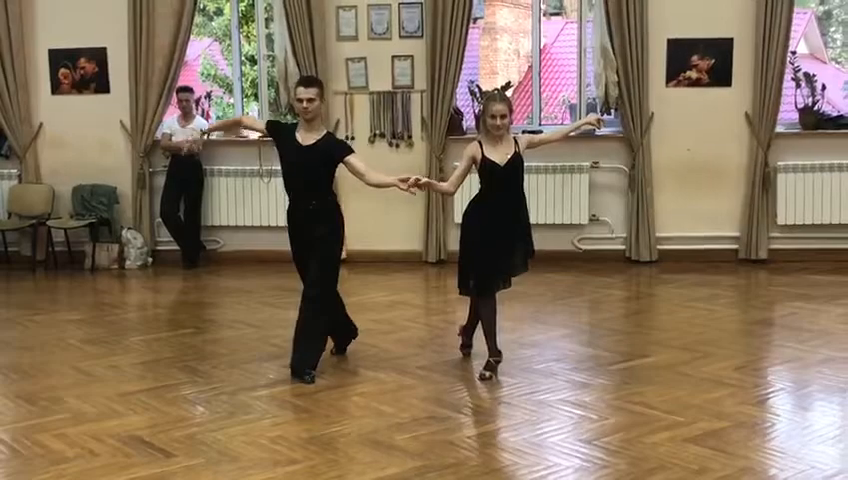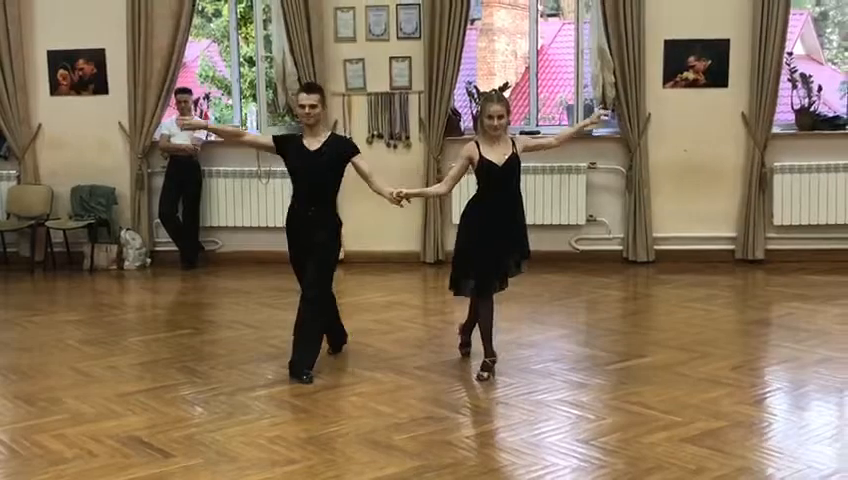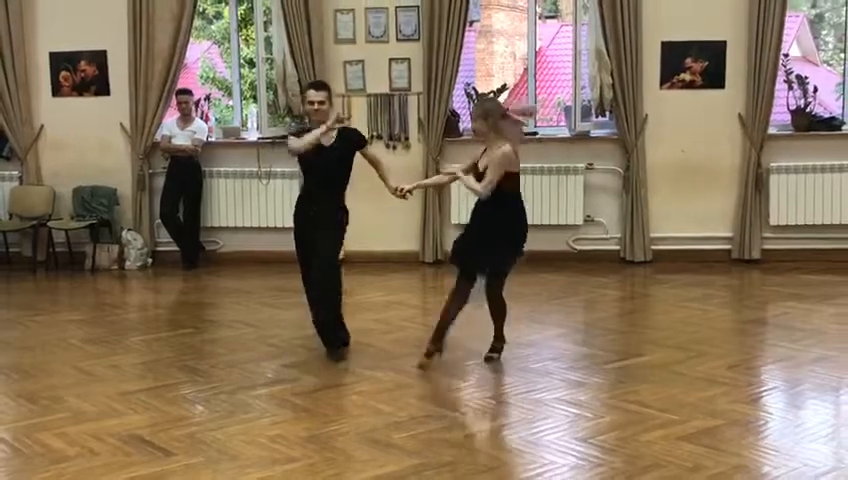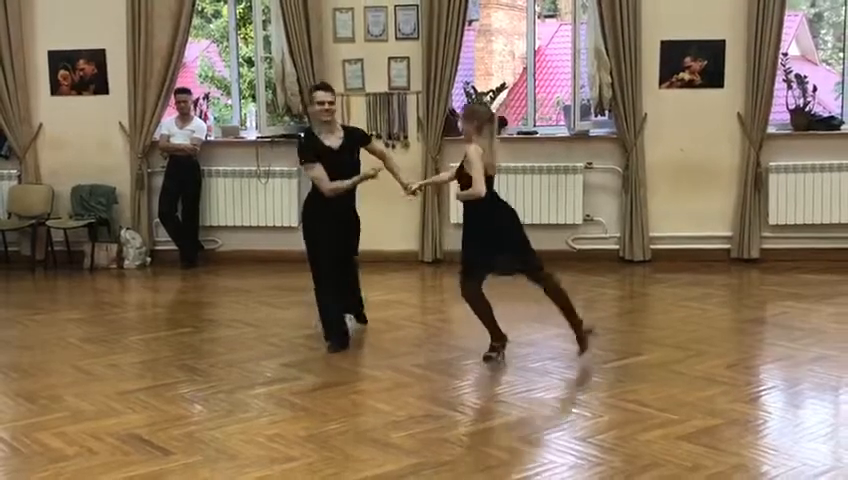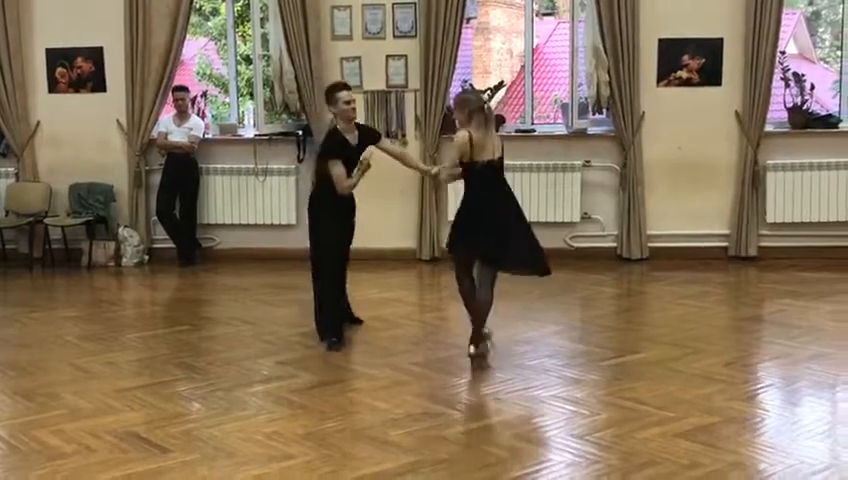
dt=0.3s
person 1, frame 1
left shoulder: (334, 145)
right shoulder: (282, 132)
left elbow: (367, 175)
right elbow: (242, 120)
left wrist: (396, 182)
right wrist: (204, 131)
left hip: (326, 221)
right hip: (297, 219)
left knee: (317, 289)
right knee: (319, 285)
left ankle: (304, 363)
right ankle: (344, 332)
person 1, frame 2
left shoulder: (340, 145)
right shoulder: (287, 142)
left elbow: (369, 176)
right elbow: (243, 137)
left wrist: (386, 193)
right wrist: (204, 125)
left hip: (325, 225)
right hip: (297, 221)
left knee: (315, 289)
right knee: (314, 287)
left ankle: (302, 362)
right ankle: (335, 335)
person 1, frame 3
left shoulder: (350, 136)
right shoulder: (300, 138)
left elbow: (375, 161)
right elbow: (297, 146)
left wrist: (390, 185)
right wrist: (324, 128)
left hip: (332, 213)
right hip: (305, 212)
left knee: (325, 273)
right knee: (312, 279)
left ankle: (335, 338)
right ankle: (335, 335)
person 1, frame 4
left shoulder: (354, 135)
right shoulder: (308, 146)
left elbow: (383, 155)
right elbow: (327, 189)
left wrist: (403, 182)
right wrist: (361, 178)
left hip: (347, 211)
right hip: (319, 215)
left knee: (347, 265)
right knee: (325, 270)
left ankle: (353, 307)
right ankle: (336, 333)
person 1, frame 5
left shoulder: (364, 133)
right shoulder: (332, 142)
left elbow: (397, 153)
right elbow: (343, 187)
left wrist: (425, 169)
right wrist: (362, 169)
left hip: (345, 207)
right hip: (325, 209)
left knee: (340, 261)
right knee: (326, 265)
left ankle: (342, 312)
right ankle: (331, 331)
person 2, frame 1
left shoulder: (521, 143)
right shoulder: (475, 149)
left elbow: (556, 135)
right elbow: (450, 187)
left wrist: (584, 122)
right wrist: (428, 183)
left hip: (511, 222)
right hip: (483, 223)
left knee: (487, 284)
right knee: (484, 285)
left ankle: (468, 330)
right ankle: (493, 354)
person 2, frame 2
left shoulder: (519, 144)
right shoulder: (472, 149)
left elbow: (556, 140)
right elbow: (444, 186)
left wrist: (586, 123)
right wrist: (414, 193)
left hip: (509, 223)
right hip: (477, 223)
left knee: (488, 285)
right knee: (482, 286)
left ankle: (467, 329)
right ankle: (489, 355)
person 2, frame 3
left shoulder: (504, 151)
right shoulder: (488, 150)
left elbow: (483, 191)
right elbow: (451, 175)
left wrist: (462, 175)
right wrist: (416, 185)
left hip: (507, 226)
right hip: (484, 222)
left knee: (494, 287)
right knee: (464, 282)
left ankle: (498, 339)
right ankle: (437, 340)
person 2, frame 4
left shoulder: (473, 150)
right shoulder: (484, 149)
left elbow: (479, 191)
right elbow: (455, 173)
left wrist: (464, 195)
right wrist: (424, 182)
left hip: (485, 226)
right hip: (500, 221)
left knee: (469, 288)
right knee: (536, 274)
left ankle: (498, 339)
right ankle: (577, 328)
person 2, frame 5
left shoulder: (463, 137)
right shoulder: (493, 137)
left elbow: (446, 176)
left wrist: (455, 170)
right wrist: (463, 169)
left hip: (477, 212)
right hip: (503, 211)
left knee: (463, 270)
right knee: (486, 276)
left ankle: (478, 334)
right ankle: (478, 335)
person 3, frame 1
left shoulder: (201, 123)
right shoulder: (169, 122)
left elbow: (196, 149)
right elbow: (163, 144)
left wrist: (173, 146)
right wrist: (184, 144)
left hip: (192, 167)
right hip: (175, 167)
left knee: (192, 213)
right knee: (167, 211)
left ankle: (191, 254)
right ankle: (192, 246)
person 3, frame 2
right shoulder: (168, 123)
left elbow: (194, 150)
right elbow: (162, 145)
left wrist: (172, 148)
right wrist: (183, 146)
left hip: (191, 169)
right hip: (173, 168)
left knee: (190, 213)
right knee: (165, 212)
left ankle: (190, 255)
right ankle: (191, 247)
person 3, frame 3
left shoulder: (200, 126)
right shoulder: (169, 124)
left elbow: (194, 151)
right elbow: (162, 146)
left wrist: (173, 149)
right wrist: (183, 147)
left hip: (191, 169)
right hip: (174, 169)
left knee: (191, 214)
right knee: (166, 212)
left ankle: (191, 255)
right ankle: (191, 247)
person 3, frame 4
left shoulder: (199, 125)
right shoulder: (167, 123)
left elbow: (194, 150)
right elbow: (161, 145)
left wrist: (172, 148)
right wrist: (182, 146)
left hip: (190, 169)
right hip: (173, 168)
left knee: (190, 213)
right knee: (165, 211)
left ankle: (189, 254)
right ankle: (190, 246)
person 3, frame 5
left shoulder: (197, 122)
right shoulder: (165, 120)
left elbow: (191, 148)
right elbow: (159, 143)
left wrist: (169, 145)
right wrist: (180, 144)
left hip: (188, 166)
right hip: (171, 165)
left knee: (188, 211)
right knee: (162, 209)
left ankle: (187, 251)
right ankle: (187, 244)
